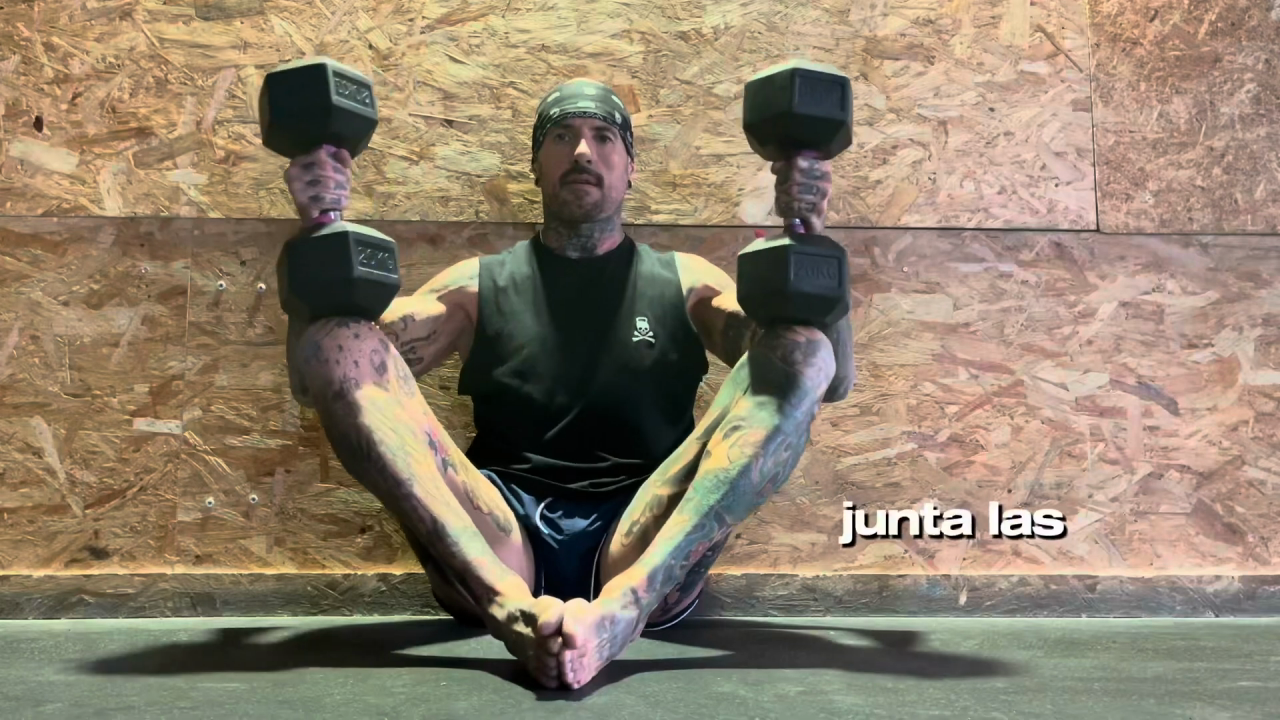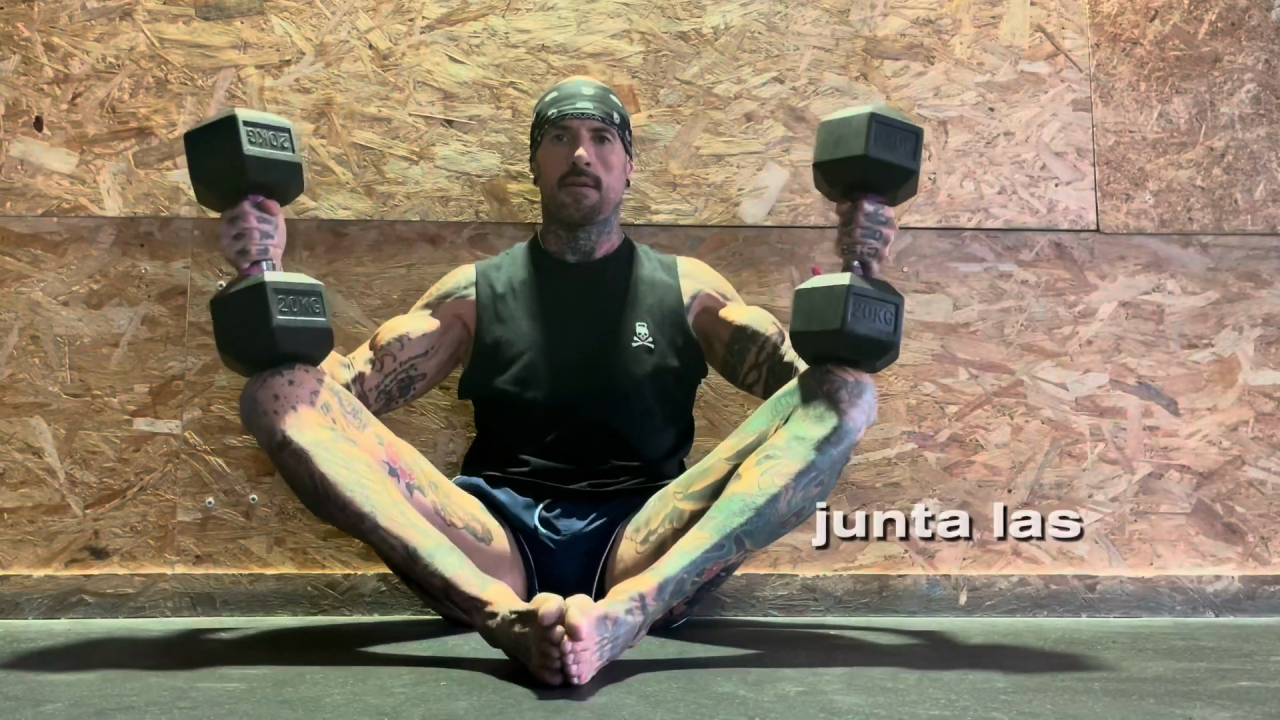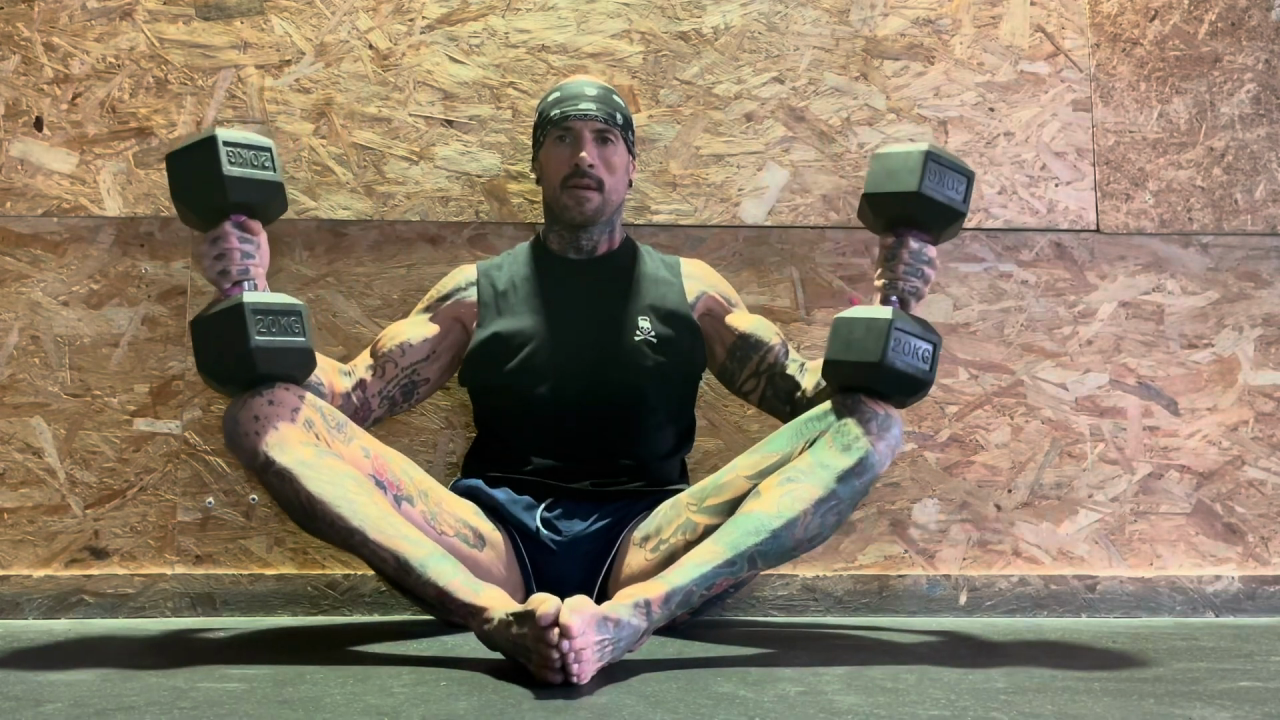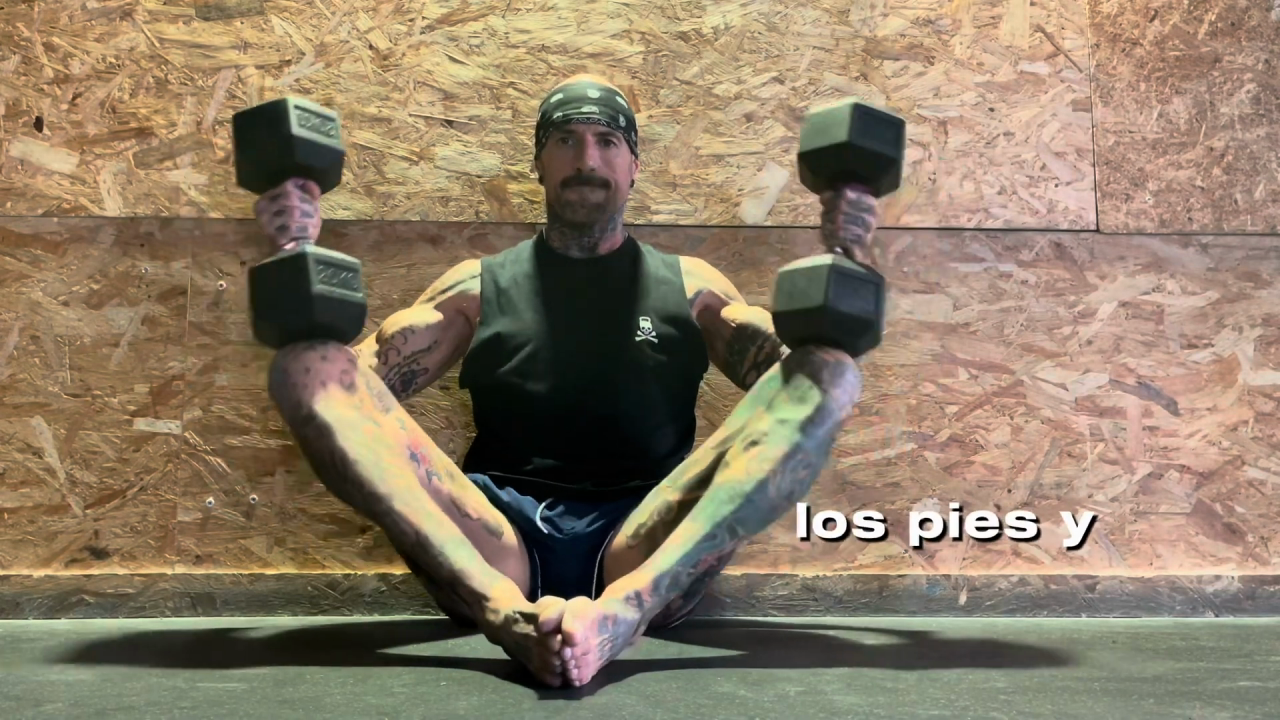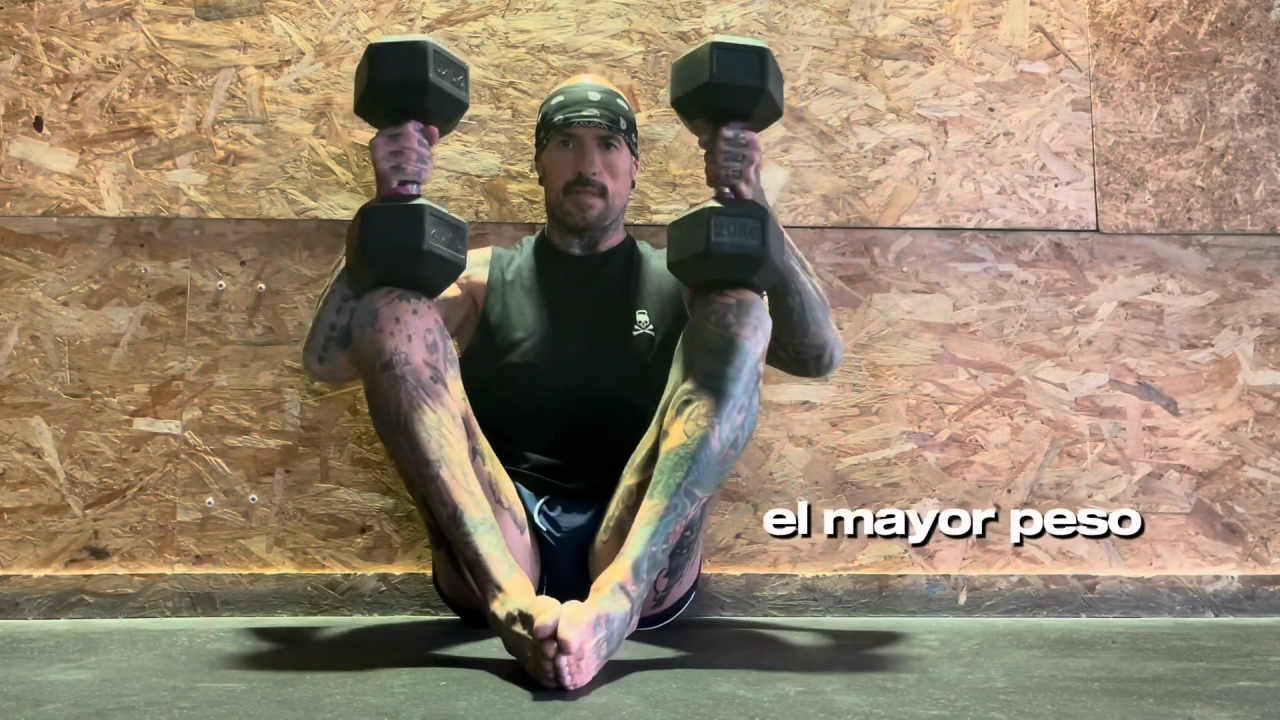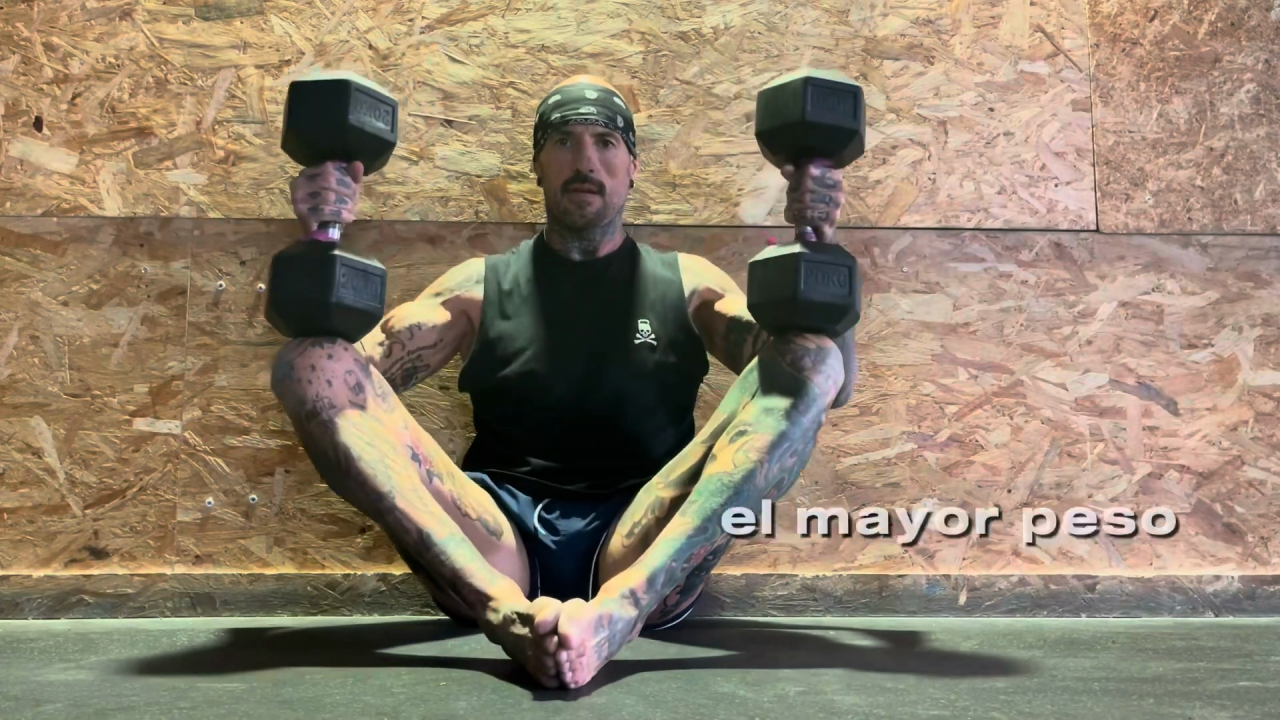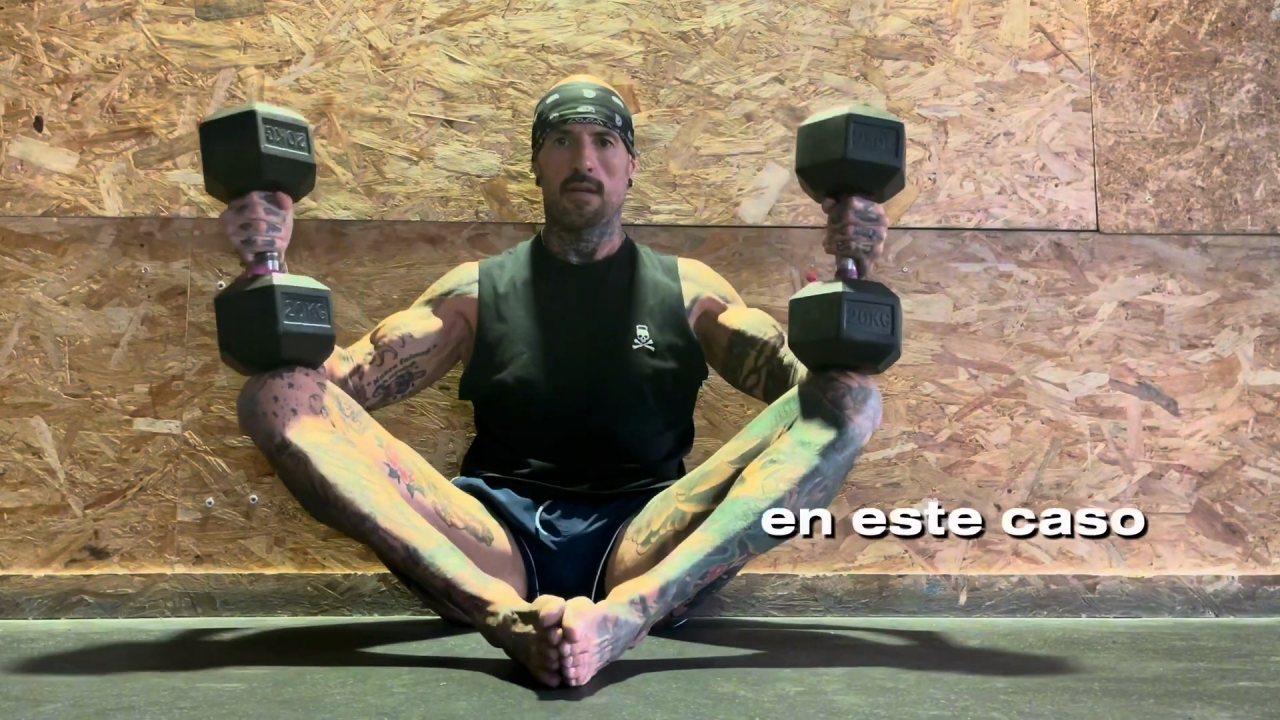
dt=0.7s
person 1, frame 1
left shoulder: (685, 282)
right shoulder: (478, 285)
left elbow: (831, 375)
right elbow: (324, 379)
left wrist: (807, 236)
right wrist: (323, 229)
left hip: (646, 553)
right hip: (496, 552)
left knee: (807, 356)
right knee: (333, 346)
left ankle: (617, 612)
right ankle: (516, 612)
person 1, frame 2
left shoulder: (686, 286)
right shoulder: (475, 290)
left elbow: (820, 387)
right elbow: (343, 395)
left wrist: (853, 277)
left hip: (647, 555)
right hip: (493, 550)
left knee: (844, 396)
right knee: (280, 395)
left ankle: (621, 615)
right ankle: (504, 615)
person 1, frame 3
left shoulder: (688, 287)
right shoulder: (477, 290)
left elbow: (804, 396)
right elbow: (351, 400)
left hip: (647, 548)
right hip: (497, 544)
left knee: (869, 423)
right knee: (262, 416)
left ankle: (624, 619)
right ankle: (506, 619)
person 1, frame 4
left shoulder: (687, 285)
right shoulder: (479, 286)
left elbow: (812, 387)
right elbow: (344, 388)
left hip: (644, 551)
right hip: (496, 546)
left knee: (829, 374)
right knee: (305, 370)
left ankle: (619, 612)
right ankle: (508, 613)
person 1, frame 5
left shoulder: (683, 279)
right shoulder: (482, 277)
left elbow: (817, 353)
right elbow: (328, 360)
left wrist: (751, 204)
right wrist: (390, 201)
left hip: (640, 560)
right hip: (496, 552)
left knee: (740, 319)
right knee: (388, 316)
left ankle: (609, 611)
right ankle: (514, 609)
person 1, frame 6
left shoulder: (687, 283)
right shoulder: (479, 286)
left elbow: (831, 381)
right elbow: (336, 384)
left wrist: (815, 242)
left hip: (646, 559)
right hip: (494, 551)
left knee: (812, 362)
right knee: (309, 366)
left ankle: (616, 611)
right ankle: (509, 613)
person 1, frame 7
left shoulder: (687, 288)
right shoulder: (476, 289)
left elbow: (823, 390)
right elbow: (342, 387)
left wrist: (851, 278)
right wrist: (272, 268)
left hip: (644, 555)
right hip: (496, 548)
left knee: (848, 402)
right knee: (276, 398)
left ankle: (622, 615)
right ankle: (507, 614)
